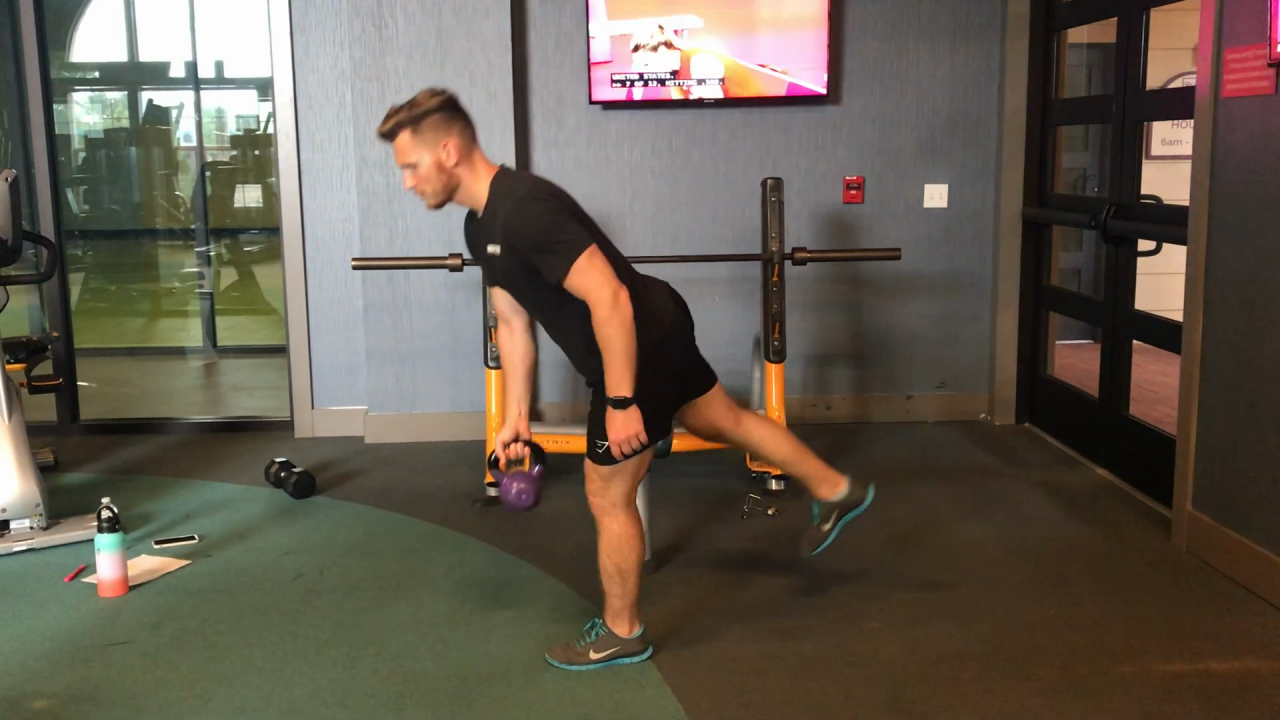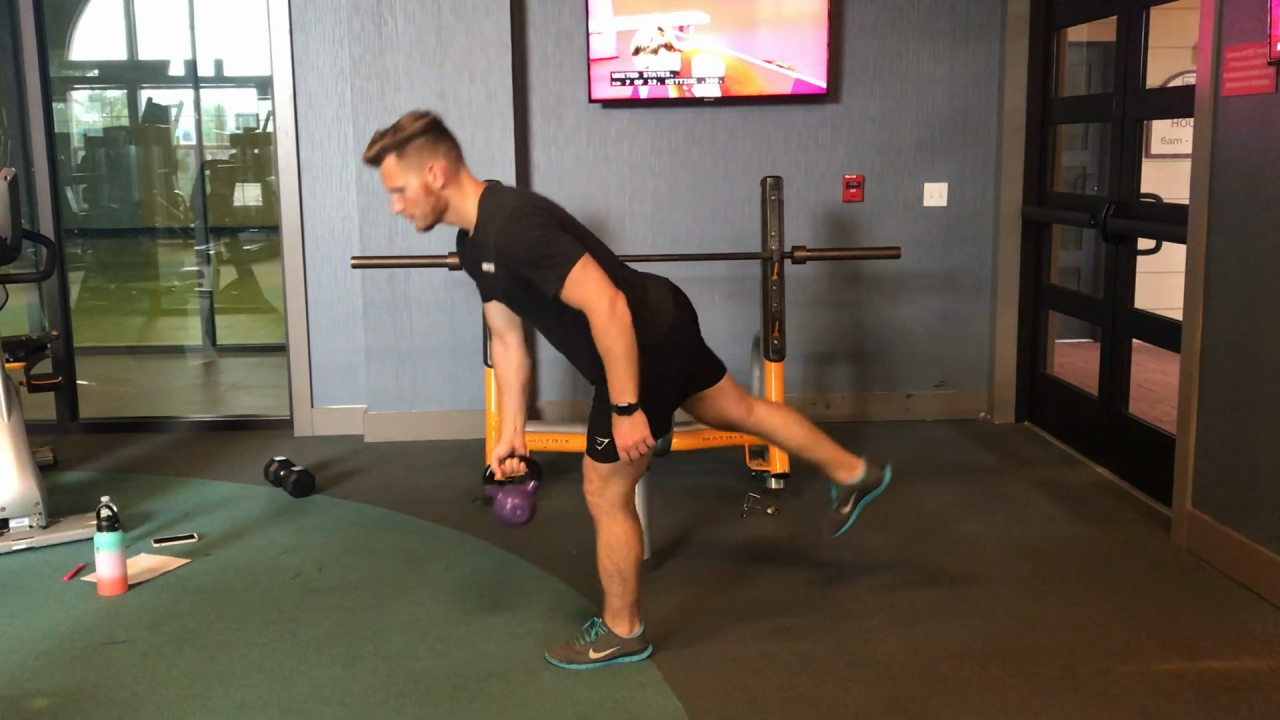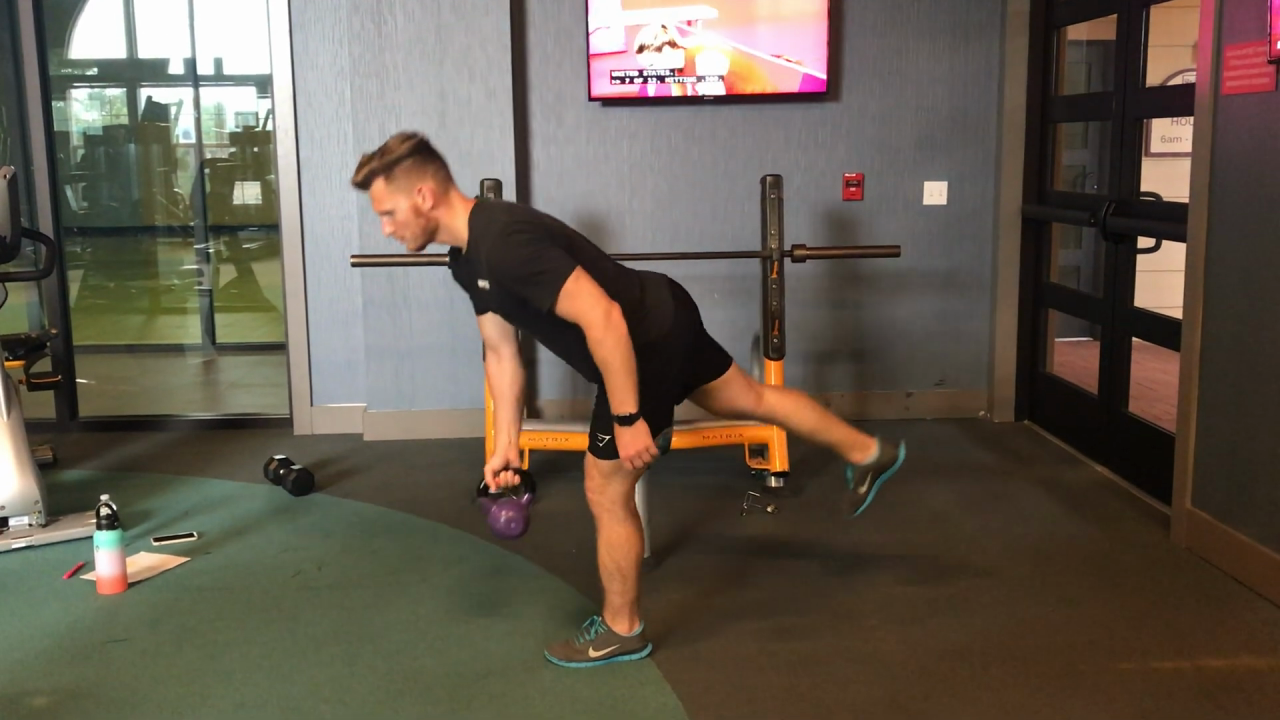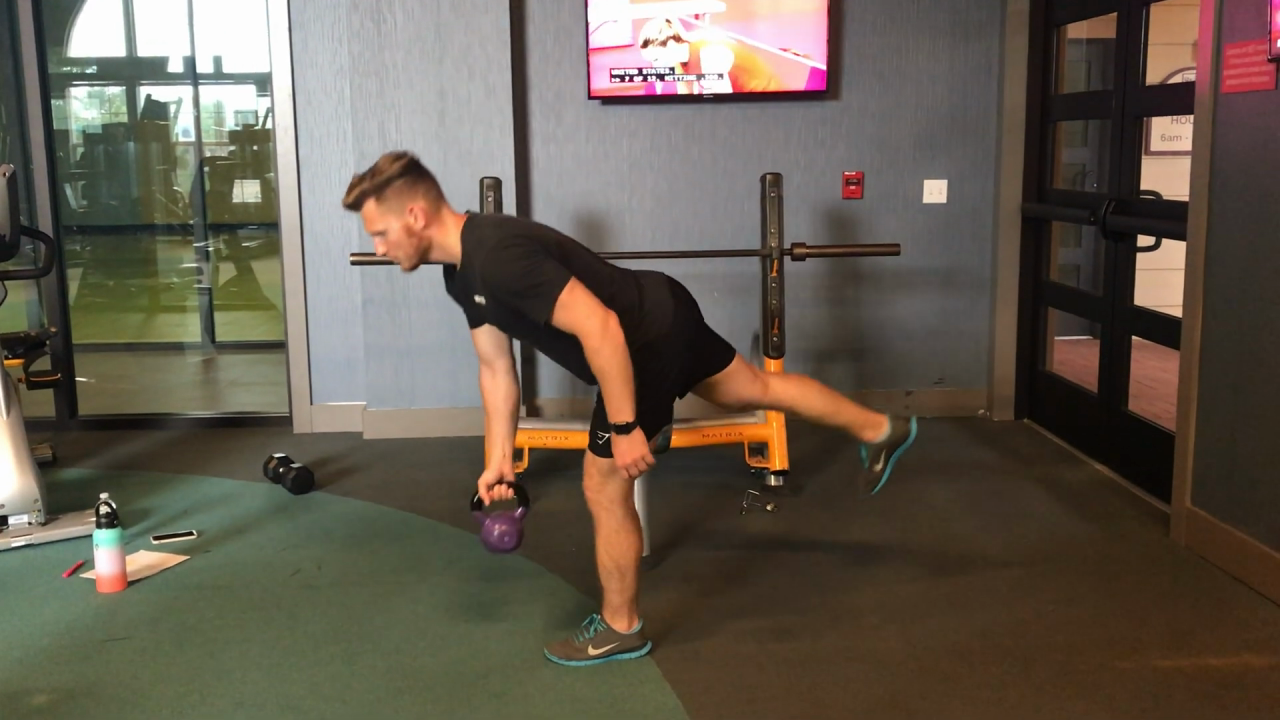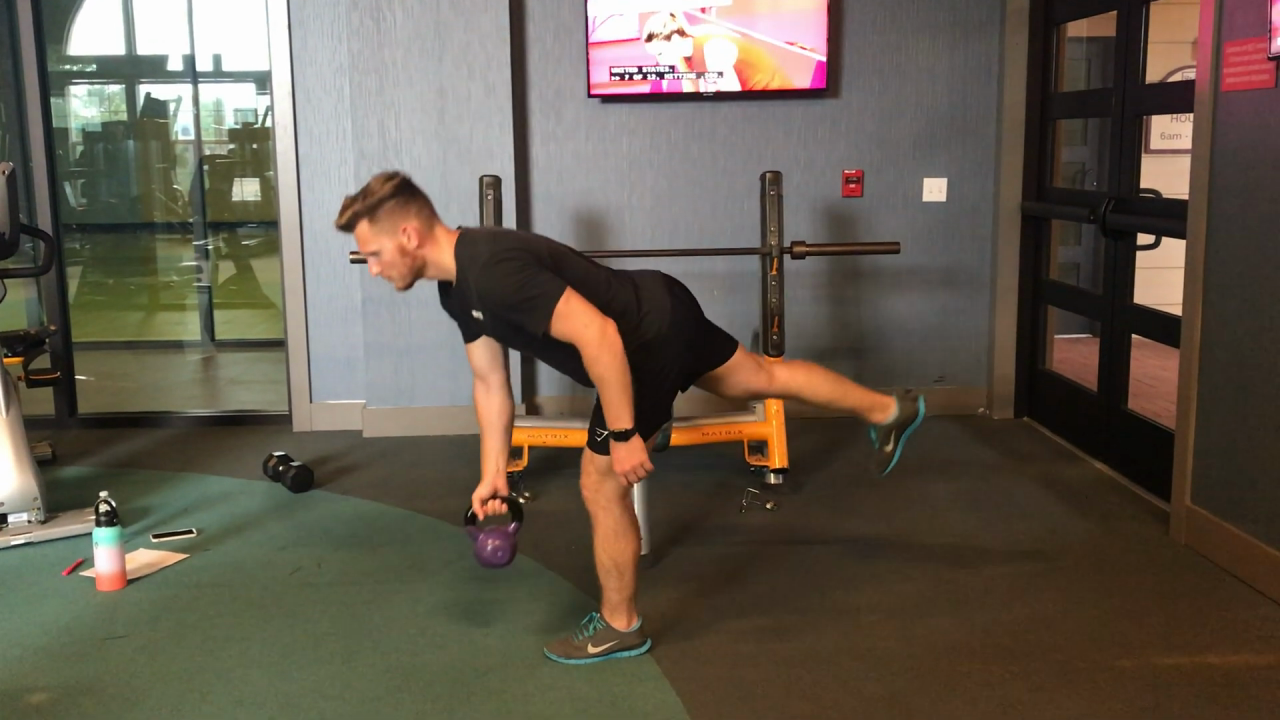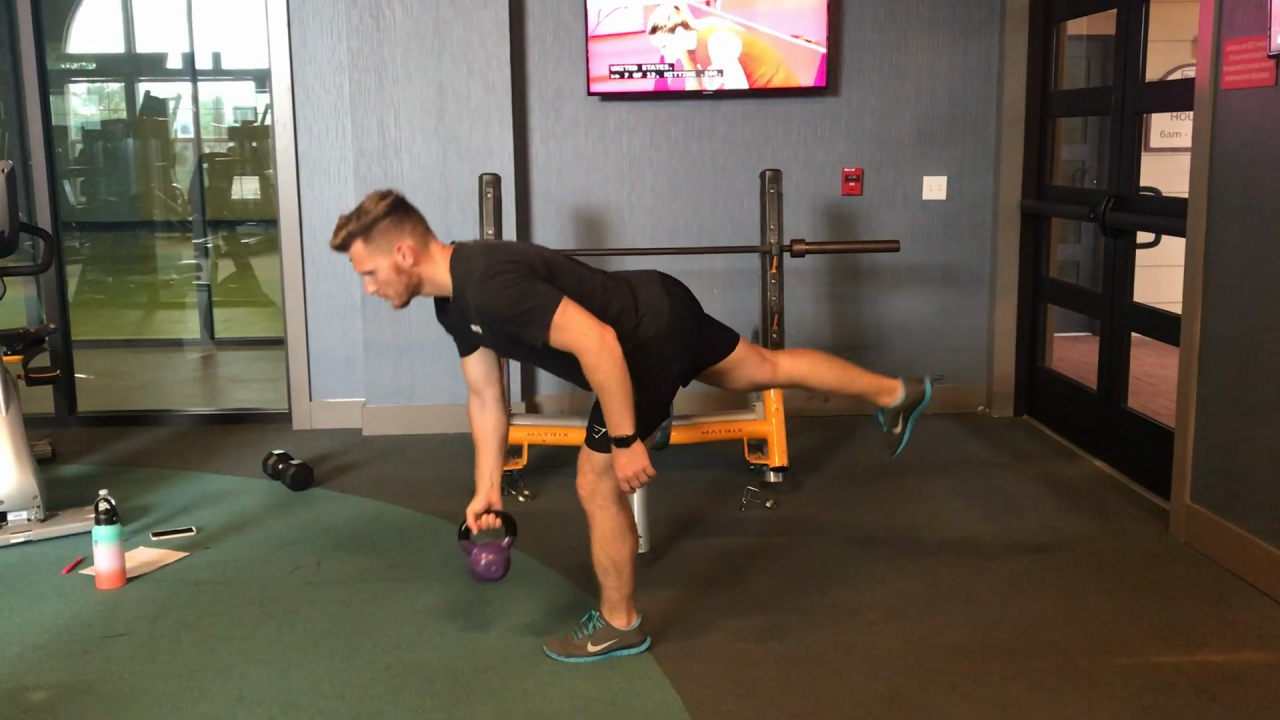
dt=0.1s
person 1, frame 1
left shoulder: (521, 210)
right shoulder: (481, 224)
left elbow: (610, 301)
right elbow: (513, 324)
left wrist: (620, 404)
right wrist: (516, 418)
left hip: (642, 339)
right hip: (656, 333)
left knee: (607, 491)
right knee: (723, 423)
left ankle: (621, 634)
right ankle: (833, 491)
person 1, frame 2
left shoulder: (513, 226)
right shoulder: (474, 240)
left elbow: (608, 307)
right elbow: (507, 339)
left wrist: (625, 410)
right wrist: (511, 432)
left hip: (646, 339)
right hip: (659, 326)
left knee: (605, 491)
right knee: (737, 408)
left ankle: (621, 633)
right ankle: (850, 473)
person 1, frame 3
left shoulder: (504, 243)
right shoulder: (468, 257)
left elbow: (604, 319)
right elbow: (501, 353)
left wrist: (627, 420)
right wrist: (505, 445)
left hip: (650, 336)
right hip: (661, 320)
left knee: (606, 489)
right knee: (748, 399)
left ankle: (621, 631)
right ankle: (865, 454)
person 1, frame 4
left shoulder: (498, 257)
right shoulder: (462, 271)
left elbow: (600, 329)
right elbow: (495, 367)
left wrist: (623, 428)
right wrist: (499, 459)
left hip: (650, 337)
right hip: (659, 318)
left knee: (604, 488)
right knee: (755, 387)
left ankle: (620, 629)
right ankle: (878, 431)
person 1, frame 5
left shoulder: (493, 272)
right shoulder: (458, 288)
left elbow: (599, 336)
right elbow: (490, 382)
left wrist: (623, 436)
right wrist: (493, 475)
left hip: (651, 336)
right hip: (660, 313)
left knee: (601, 485)
right knee: (760, 378)
left ankle: (619, 626)
right ankle: (886, 410)
person 1, frame 6
left shoulder: (491, 284)
right shoulder: (455, 301)
left elbow: (598, 344)
right elbow: (485, 397)
left wrist: (623, 442)
right wrist: (487, 489)
left hip: (650, 337)
right hip: (659, 311)
left knee: (598, 484)
right knee: (764, 369)
left ankle: (618, 625)
right ankle: (892, 393)
